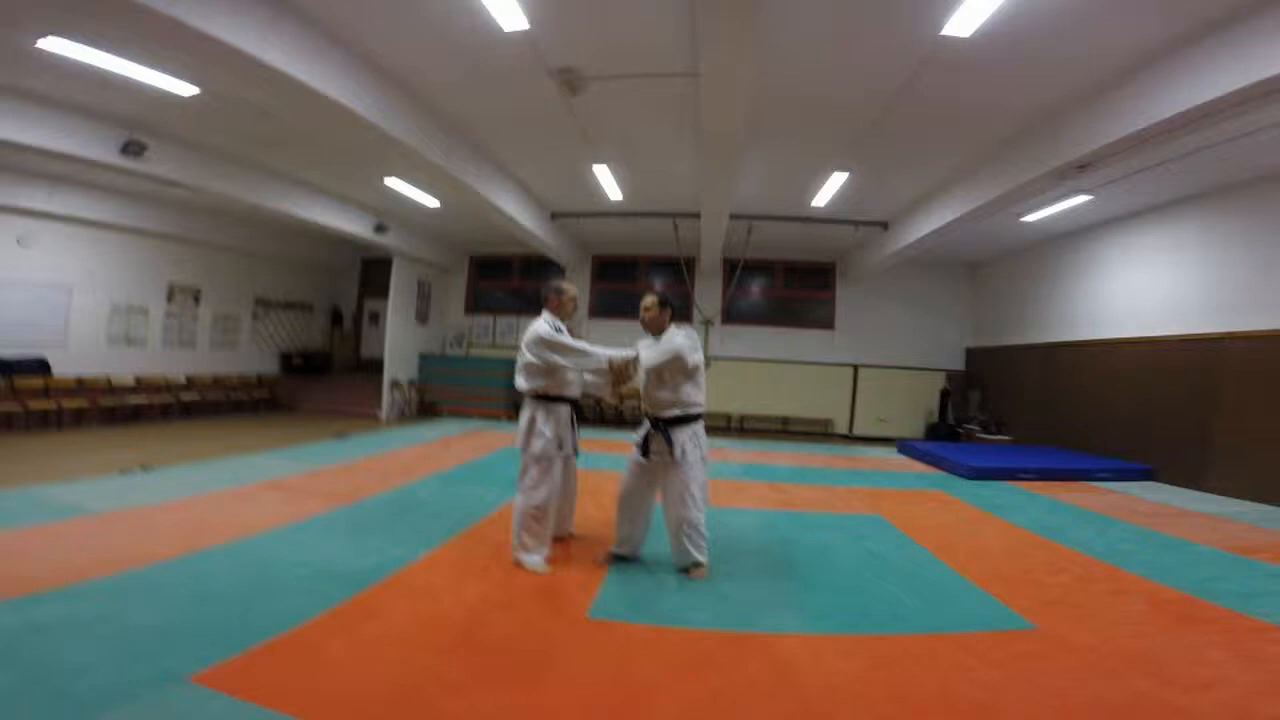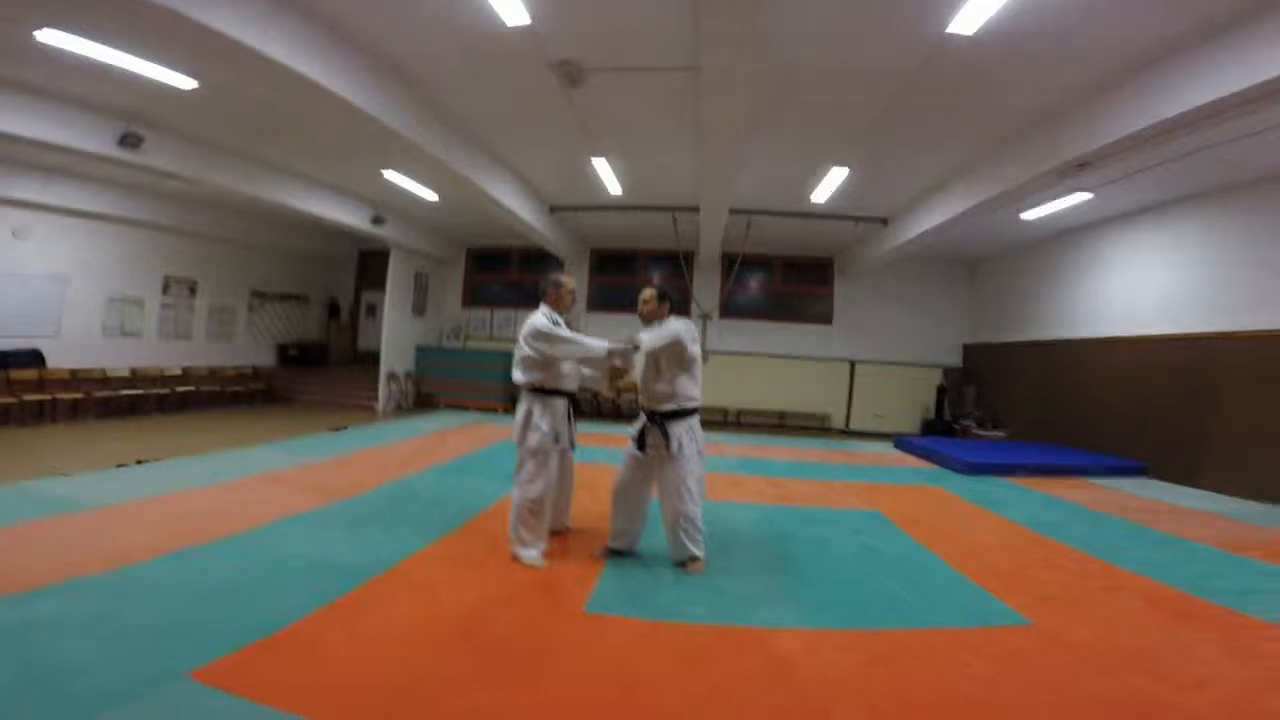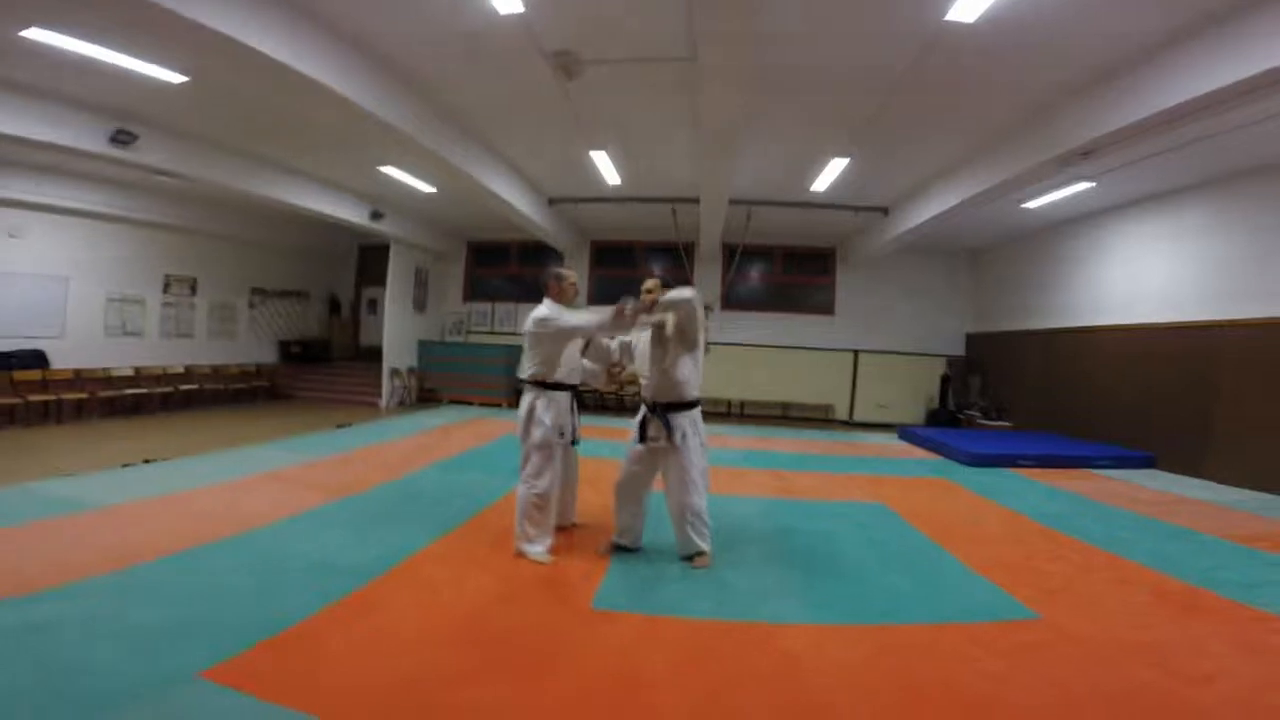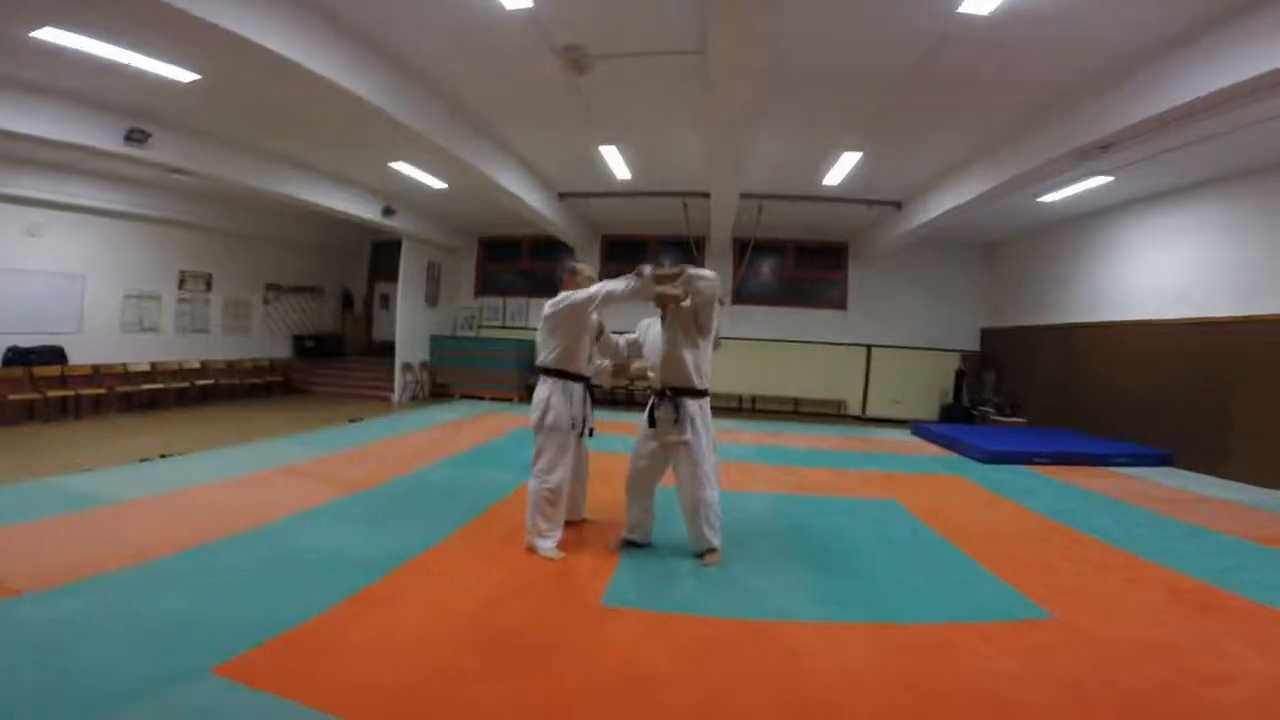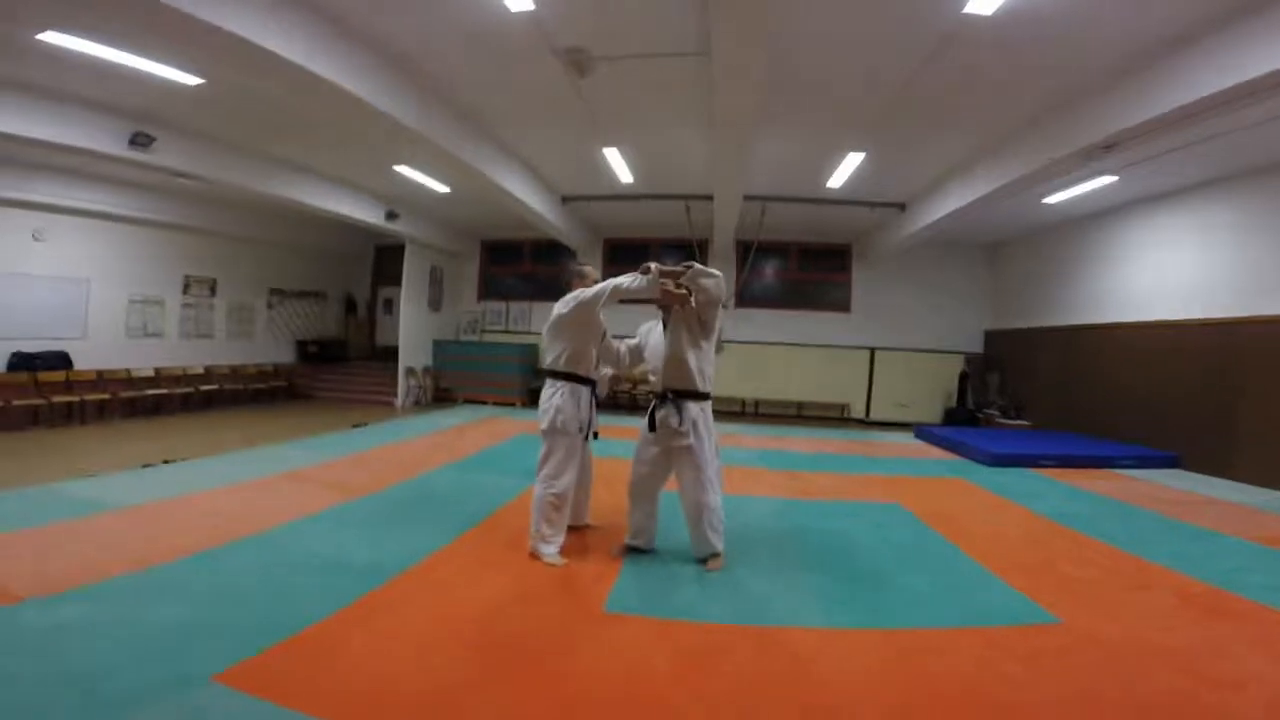
dt=0.1s
person 1, frame 1
left shoulder: (558, 331)
right shoulder: (541, 332)
left elbow: (573, 372)
right elbow: (578, 354)
left wrist: (608, 378)
right wrist: (614, 360)
left hip: (560, 416)
right hip: (543, 417)
left knee: (564, 480)
right knee: (539, 486)
left ankle: (559, 529)
right ankle: (528, 552)
person 1, frame 2
left shoulder: (555, 324)
right shoulder: (539, 325)
left elbow: (570, 366)
right elbow: (575, 346)
left wrist: (604, 375)
right wrist: (615, 350)
left hip: (557, 409)
right hip: (540, 410)
left knee: (561, 473)
right knee: (535, 479)
left ankle: (555, 523)
right ankle: (525, 546)
person 1, frame 3
left shoulder: (561, 317)
right shoulder: (544, 317)
left elbow: (574, 361)
right elbow: (581, 324)
left wrist: (604, 372)
right wrist: (617, 319)
left hip: (562, 403)
right hip: (543, 405)
left knee: (565, 467)
right knee: (539, 474)
left ankle: (561, 518)
right ankle: (530, 542)
person 1, frame 4
left shoulder: (577, 312)
right shoulder: (562, 306)
left elbow: (581, 355)
right elbow: (604, 293)
right wrist: (644, 281)
left hip: (573, 393)
right hip: (557, 394)
left knee: (576, 461)
right knee: (552, 468)
left ankle: (571, 513)
right ankle: (541, 537)
person 1, frame 5
left shoulder: (583, 313)
right shoulder: (571, 306)
left elbow: (603, 350)
right elbow: (612, 288)
right wrist: (651, 281)
left hip: (578, 396)
right hip: (563, 398)
left knee: (578, 467)
right knee: (557, 473)
left ankle: (573, 517)
right ankle: (544, 543)
person 2, frame 1
left shoulder: (684, 337)
right shoulder: (648, 345)
left elbow: (674, 352)
left wrist: (633, 358)
left hip: (683, 436)
right hip: (653, 433)
left knee: (684, 503)
right knee: (632, 494)
left ankle: (695, 559)
right ankle: (625, 548)
person 2, frame 2
left shoulder: (683, 329)
right shoulder: (647, 337)
left elbow: (672, 337)
left wrist: (636, 342)
left hip: (679, 429)
right hip: (649, 426)
left knee: (680, 496)
right knee: (627, 488)
left ankle: (692, 553)
right ankle: (621, 542)
person 2, frame 3
left shoulder: (685, 325)
right shoulder: (641, 334)
left elbow: (687, 299)
right elbow: (616, 352)
left wrist: (649, 308)
left hip: (681, 420)
right hip: (649, 418)
left knee: (685, 488)
right knee: (630, 482)
left ankle: (697, 547)
right ankle: (626, 538)
person 2, frame 4
left shoulder: (697, 316)
right shoulder: (649, 326)
left elbow: (708, 282)
right elbow: (622, 351)
left hip: (690, 411)
right hip: (658, 409)
left knee: (698, 482)
right knee: (639, 477)
left ankle: (708, 544)
right ankle: (636, 534)
person 2, frame 5
left shoulder: (699, 318)
right shoulder: (650, 330)
left elbow: (713, 282)
right elbow: (624, 356)
left wrist: (666, 272)
left hip: (692, 415)
right hip: (659, 413)
left knee: (700, 487)
right knee: (642, 482)
left ankle: (712, 549)
right ankle: (639, 540)
